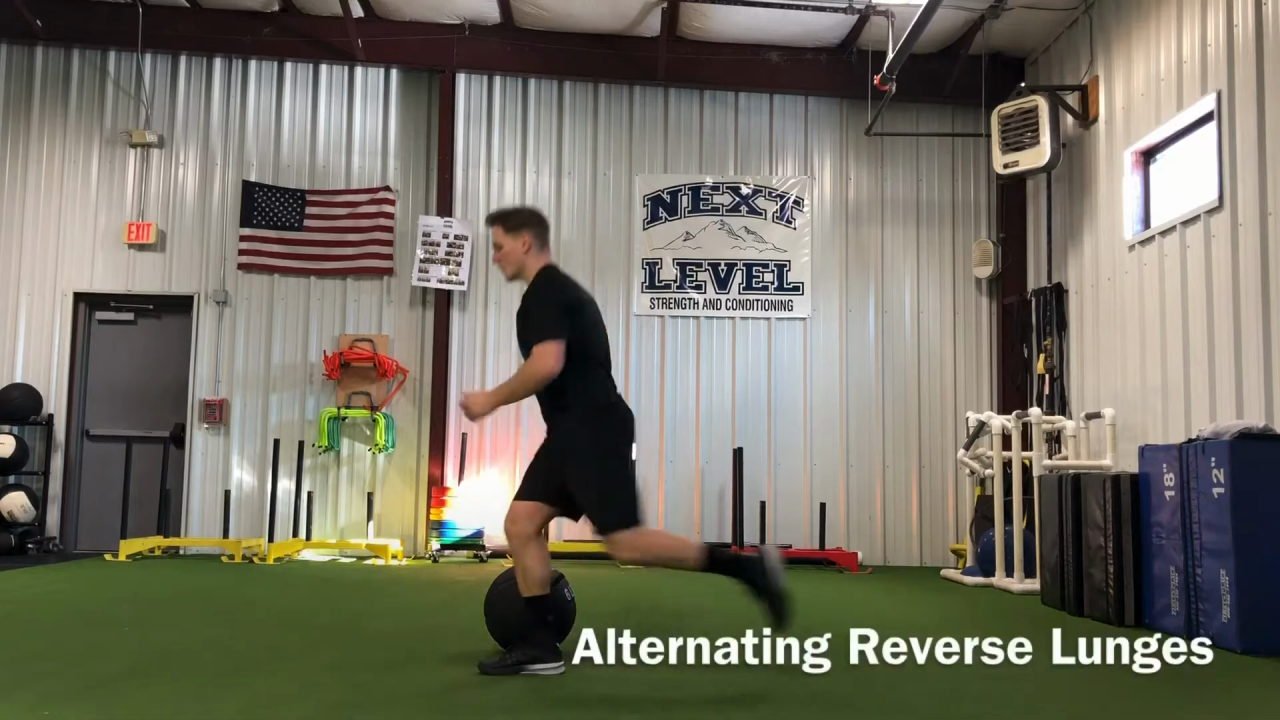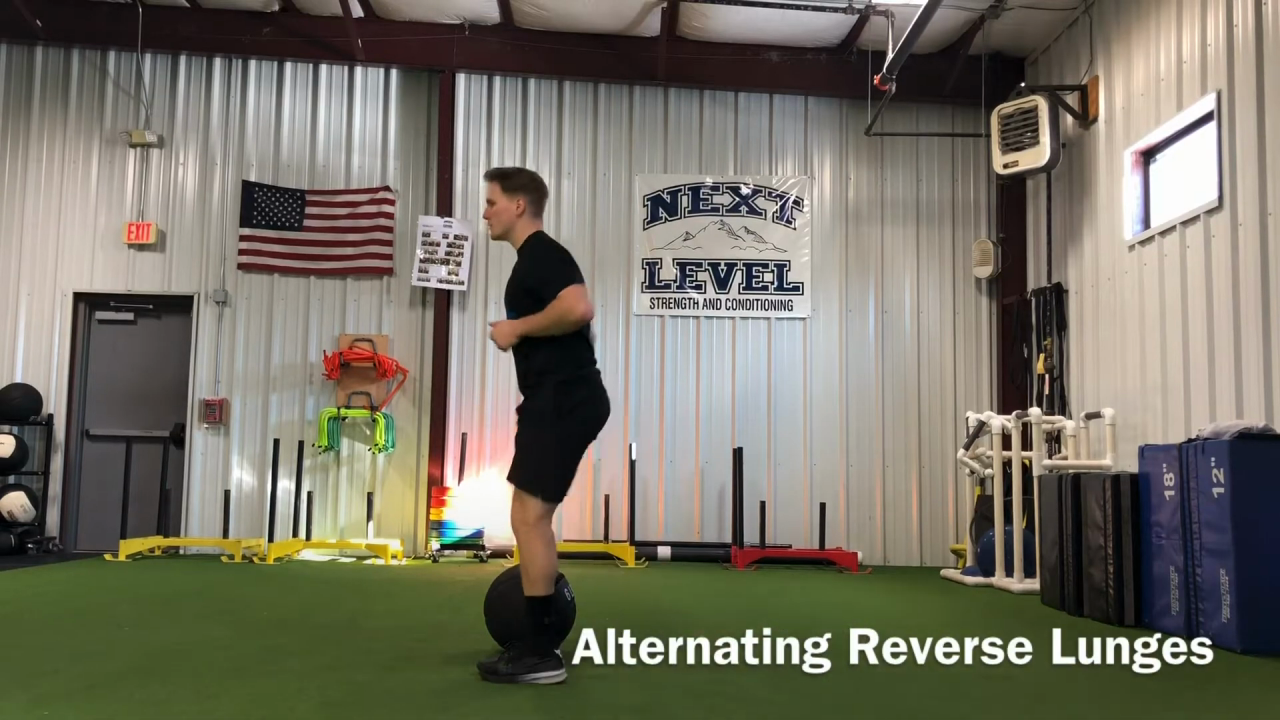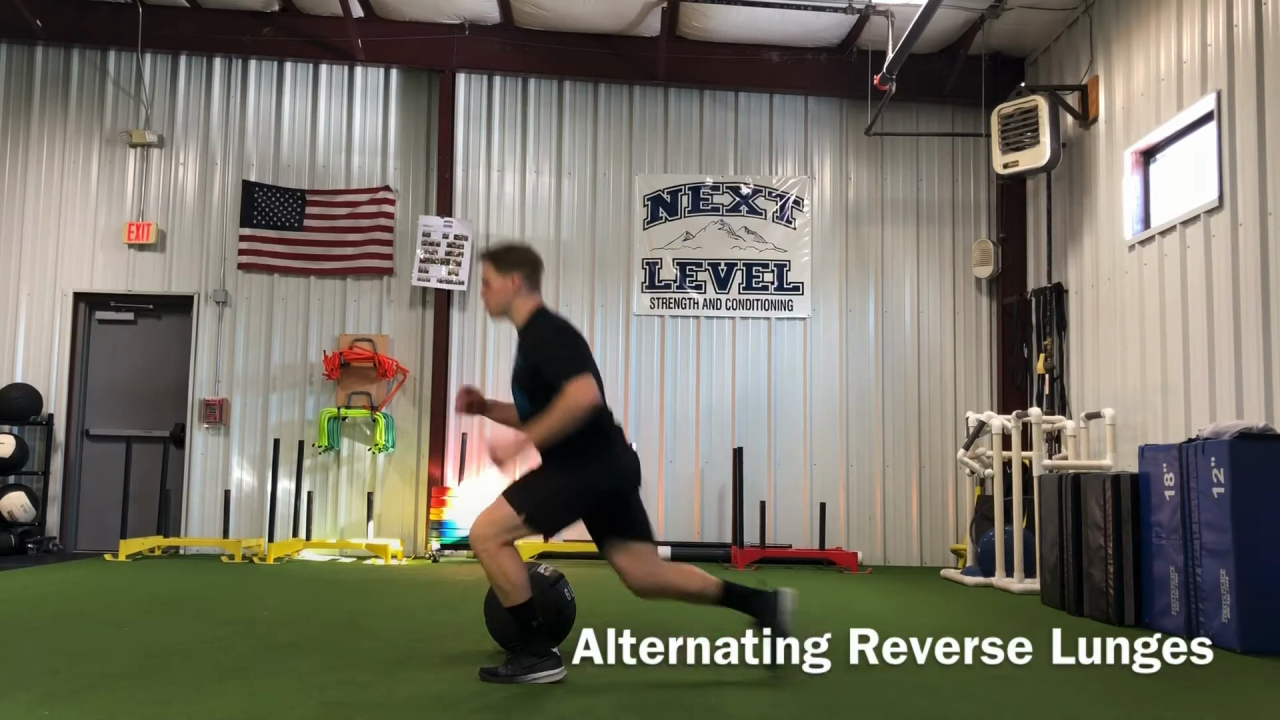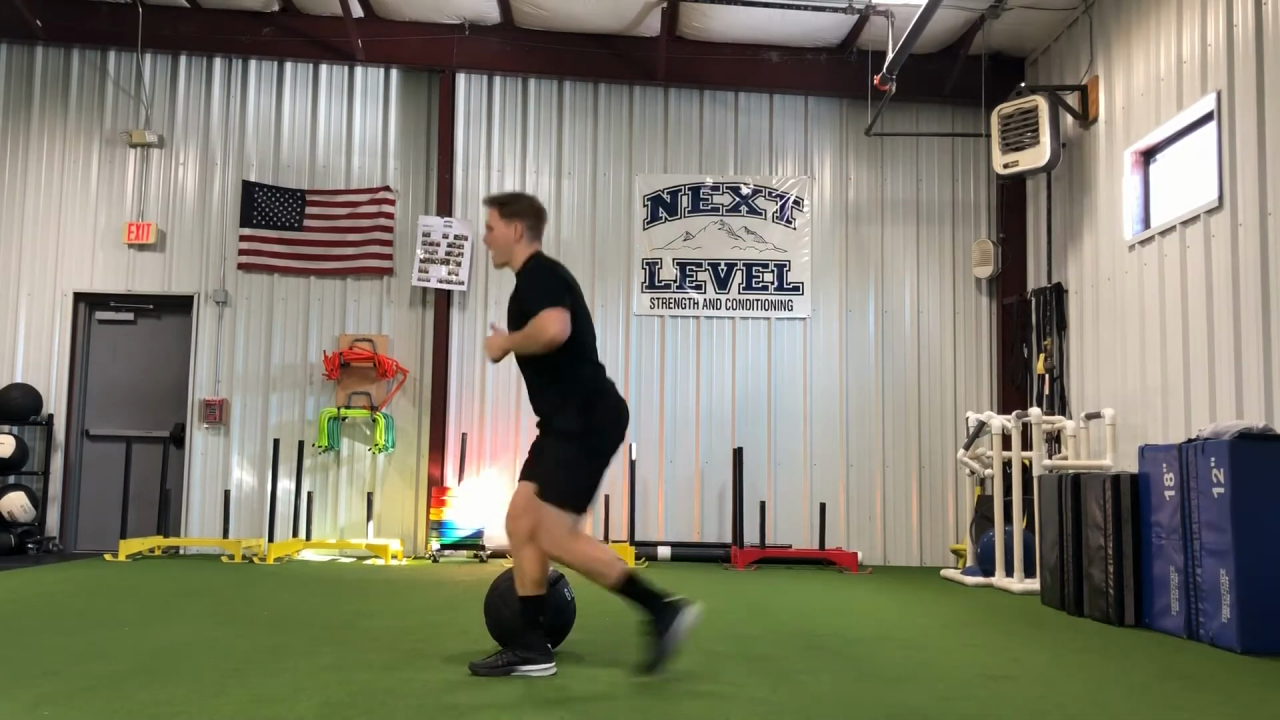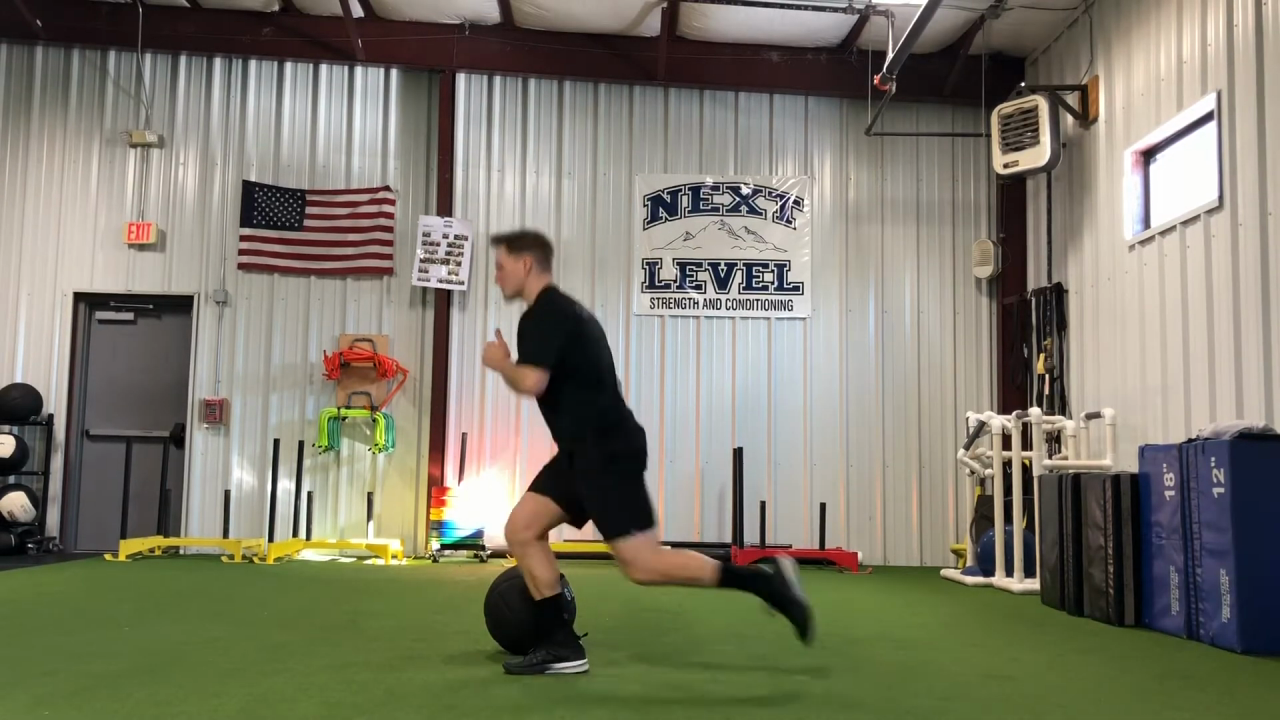
dt=1s
person 1, frame 1
left shoulder: (543, 294)
right shoulder: (558, 290)
left elbow: (546, 364)
left wrist: (490, 400)
left hip: (593, 430)
right hip: (575, 431)
left knee: (627, 542)
right knee: (520, 524)
left ankle: (751, 570)
right ankle: (537, 644)
person 1, frame 2
left shoulder: (542, 253)
right shoulder: (537, 259)
left elbow: (579, 309)
right elbow: (558, 331)
left wrist: (517, 328)
left hip: (563, 404)
right hip: (556, 404)
left knee: (530, 520)
right knee: (530, 521)
left ankle: (540, 650)
right ankle: (537, 641)
person 1, frame 3
left shoulder: (546, 335)
right shoulder: (537, 336)
left elbow: (584, 396)
right elbow: (540, 414)
left wrist: (521, 442)
right wrist: (484, 407)
left hip: (590, 462)
right hip: (603, 465)
left knee: (488, 533)
right knee: (647, 574)
left ankle: (537, 653)
right ankle: (762, 603)
person 1, frame 4
left shoulder: (540, 274)
right shoulder: (539, 278)
left elbow: (556, 328)
left wrist: (505, 343)
left hip: (584, 421)
right hip: (568, 422)
left knee: (557, 538)
right knee: (520, 525)
left ankle: (660, 609)
right ankle: (531, 646)
person 1, frame 5
left shoulder: (542, 314)
right shoulder: (565, 311)
left elbow: (531, 382)
left wrist: (500, 362)
left hip: (604, 451)
right hip: (584, 448)
left knee: (643, 565)
right knee: (521, 527)
left ankle: (767, 580)
right ankle: (559, 644)
